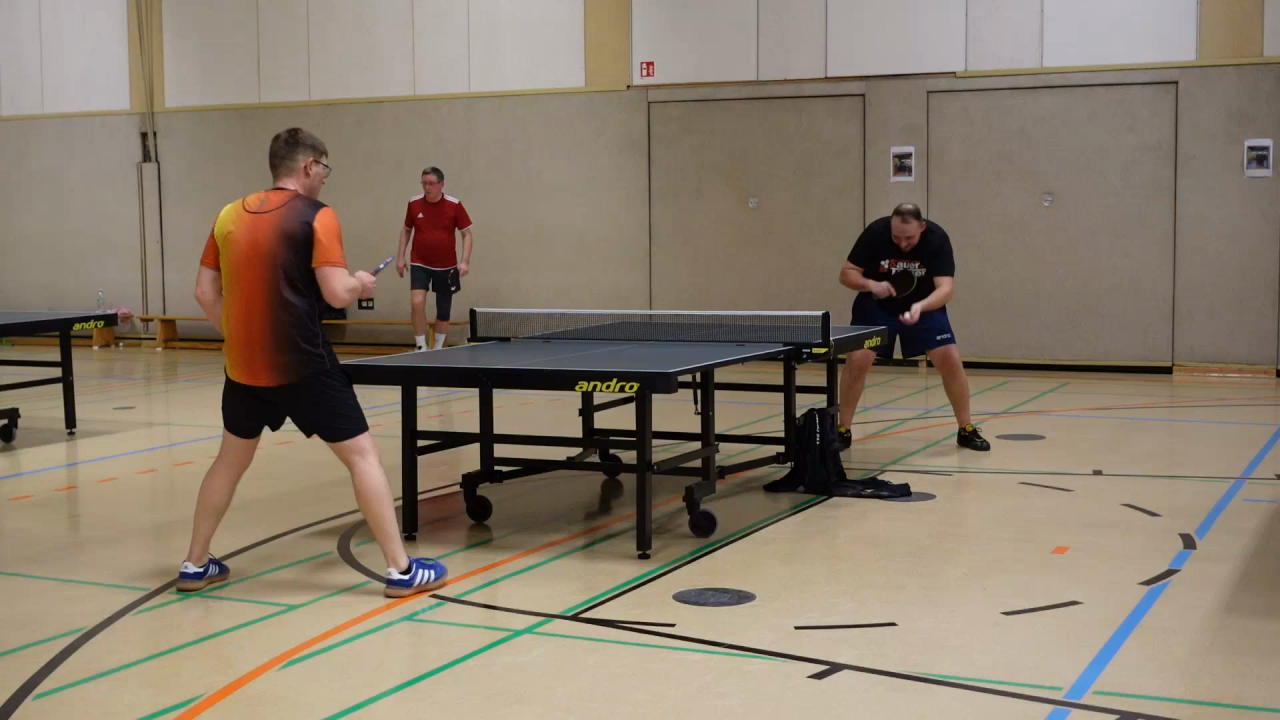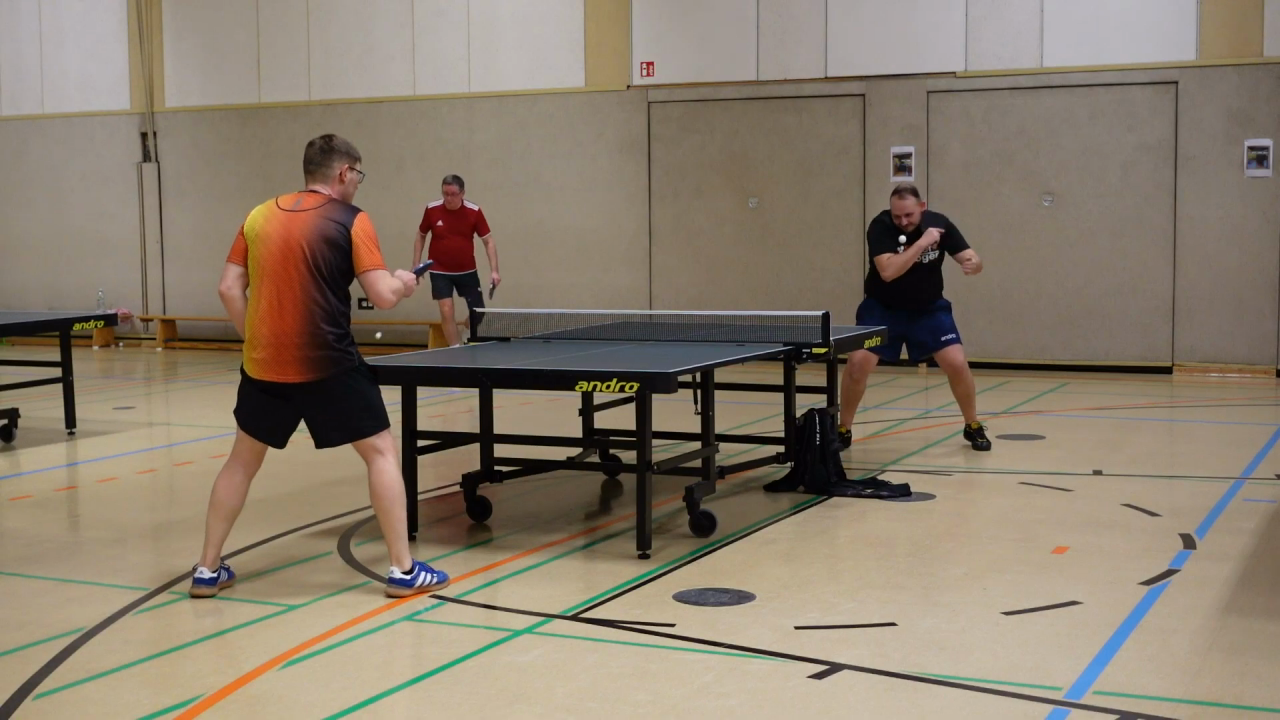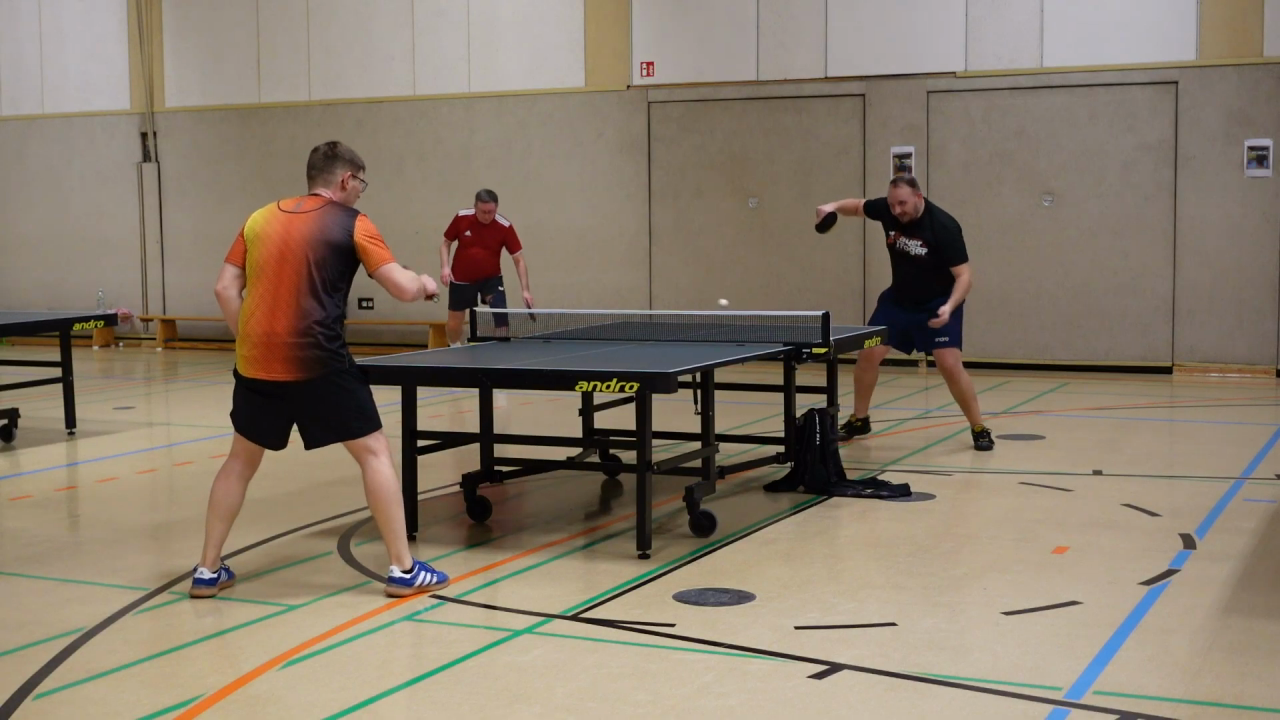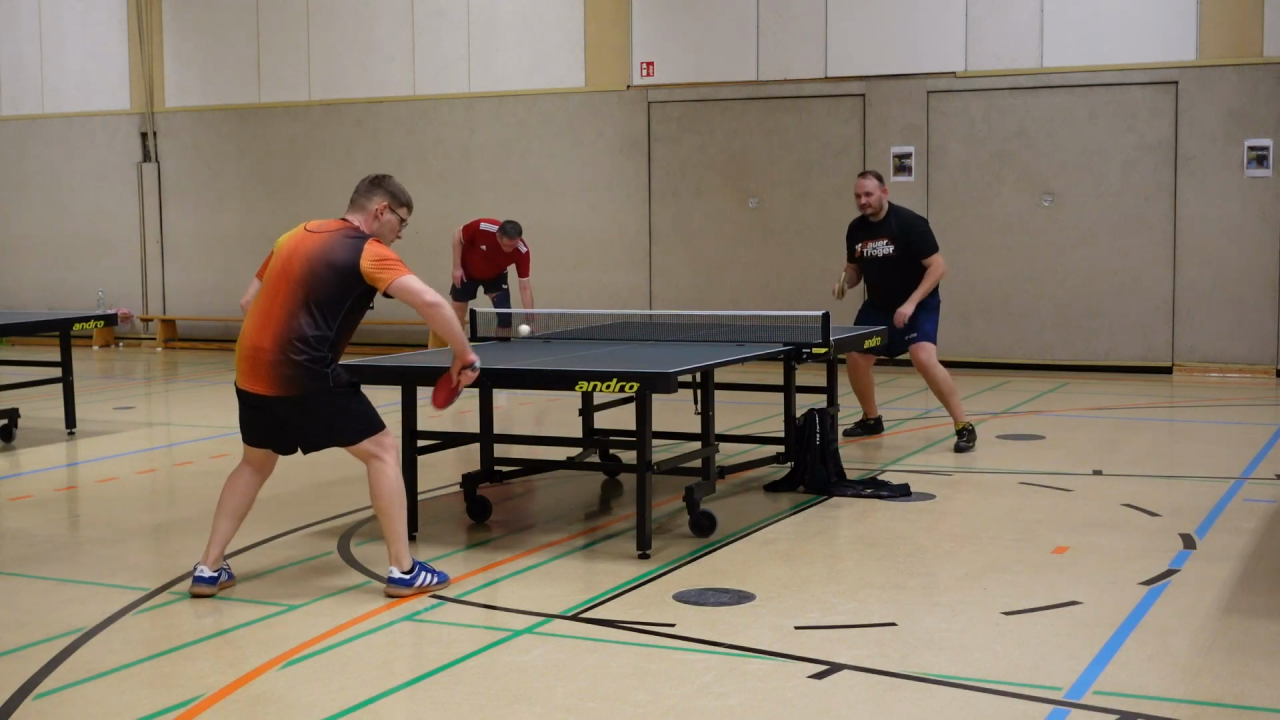
dt=0.4s
person 1, frame 1
left shoulder: (229, 215)
right shoulder: (317, 216)
left elbow: (205, 292)
right elbow: (336, 293)
right wrist: (362, 282)
left hip: (244, 366)
right hip: (302, 364)
left knee: (231, 460)
right knee: (361, 454)
left ankle: (195, 564)
right ankle: (401, 569)
person 1, frame 2
left shoulder: (259, 216)
right shoulder: (351, 221)
left elbow: (229, 289)
right elbow: (384, 296)
right wrist: (403, 281)
left hip: (263, 365)
right hip: (327, 363)
left knee: (242, 461)
right knee: (381, 452)
left ankle: (207, 569)
right ankle: (403, 569)
person 1, frame 3
left shoulder: (260, 218)
right shoulder: (352, 223)
left elbow: (226, 288)
right elbow: (404, 289)
right wrist: (426, 284)
left hip: (255, 363)
right hip: (316, 363)
left knee: (240, 461)
right knee: (375, 452)
left ankle: (208, 569)
right ankle: (403, 569)
person 1, frame 4
left shoulder: (295, 236)
right shoulder: (367, 252)
left elbow: (250, 300)
right elbow: (429, 301)
right wrist: (463, 353)
left hip: (252, 372)
right hip: (305, 376)
left knee: (254, 465)
right knee: (382, 452)
left ankle: (208, 569)
right ankle: (402, 570)
person 2, frame 1
left shoulder: (937, 239)
right shoulder: (875, 234)
left elbow: (945, 288)
right elbow: (847, 274)
left wrist: (920, 307)
right wrist: (869, 284)
left hip: (922, 308)
right hip: (877, 305)
left knee: (951, 361)
right knee: (857, 359)
left ankle: (967, 430)
right ankle: (842, 431)
person 2, frame 2
left shoulder: (940, 224)
right shoulder: (881, 226)
left elbow: (971, 260)
right elbow: (887, 272)
left wrist: (974, 265)
right wrist: (922, 243)
left hip: (929, 309)
right hip: (882, 309)
left knee: (956, 363)
right knee: (858, 362)
left ankle: (974, 426)
right ankle: (843, 430)
person 2, frame 3
left shoulder: (944, 226)
right shoulder: (887, 210)
left elbow: (964, 275)
right elbow: (858, 206)
left wrist: (949, 307)
right wrist: (833, 207)
left hip: (936, 303)
right hip: (899, 299)
left knee: (950, 364)
right knee: (869, 353)
left ankle: (979, 429)
right ankle: (859, 420)
person 2, frame 4
left shoulder: (910, 223)
right shoulder: (855, 230)
left elbow: (937, 267)
right elbow: (854, 268)
left wrist: (912, 303)
right wrist: (845, 283)
left hip: (918, 307)
right hip: (877, 307)
left knee: (924, 359)
right knee: (856, 362)
left ankle: (964, 427)
right ankle: (871, 419)
